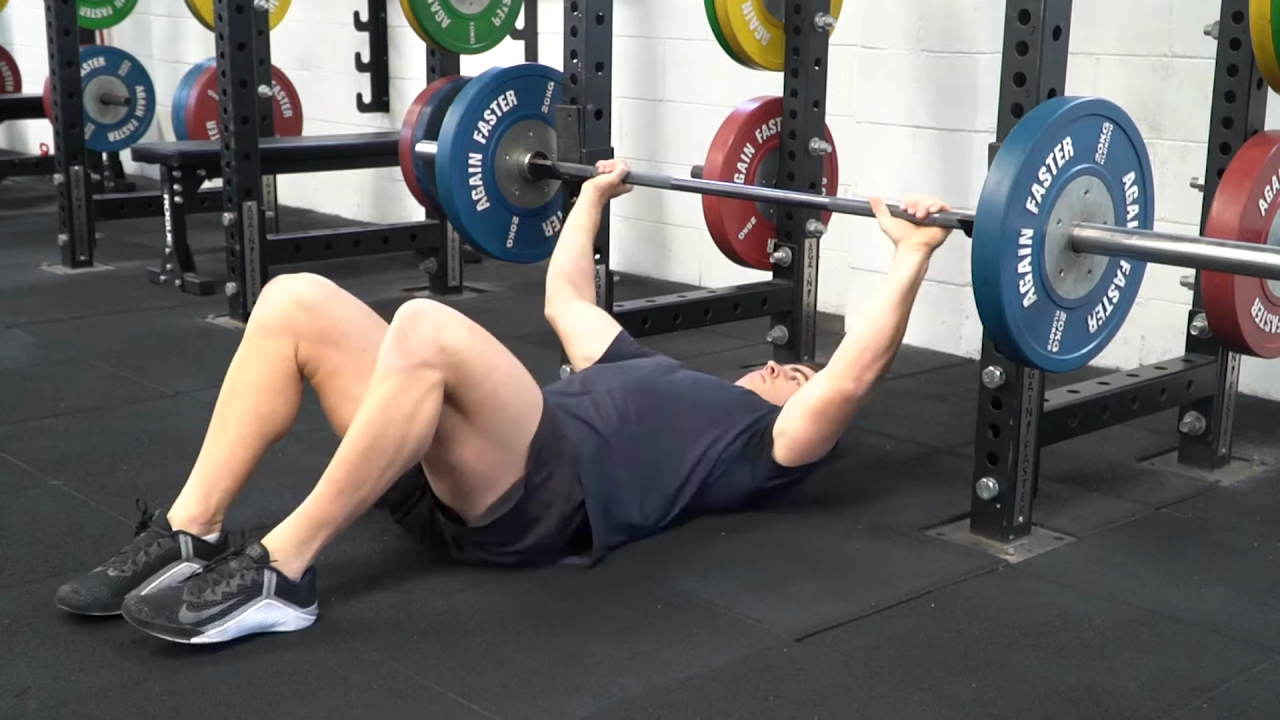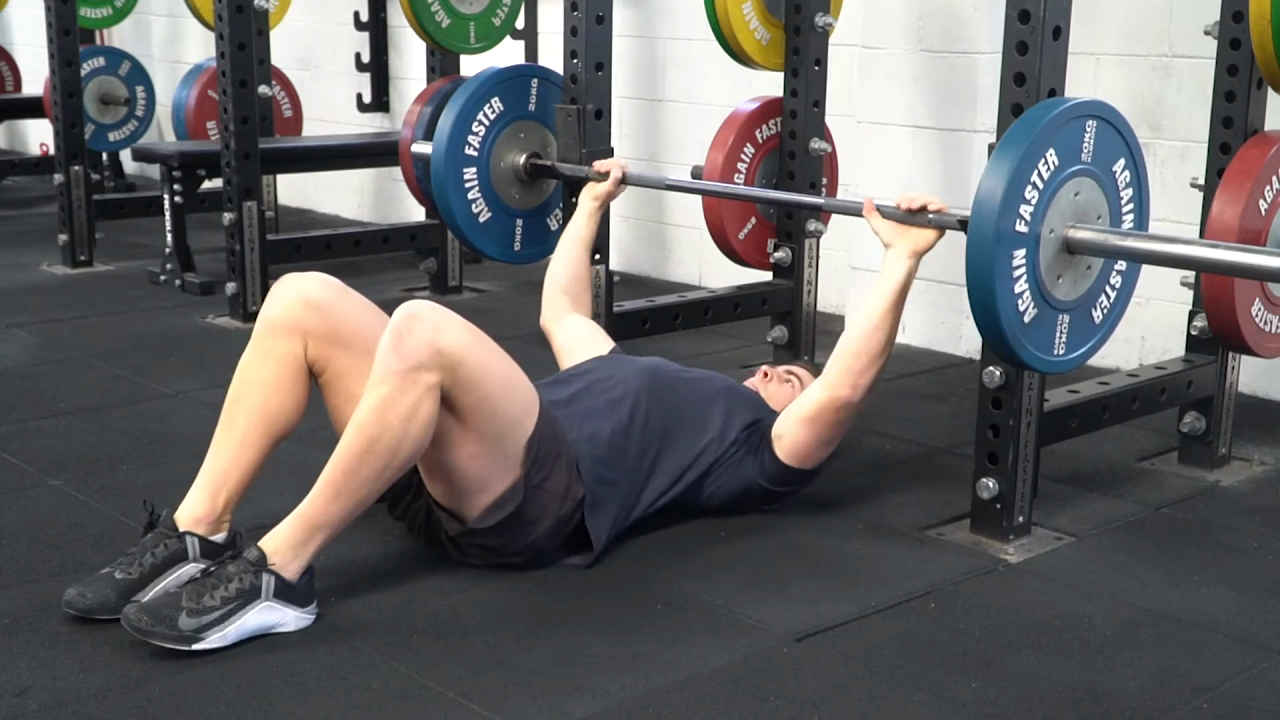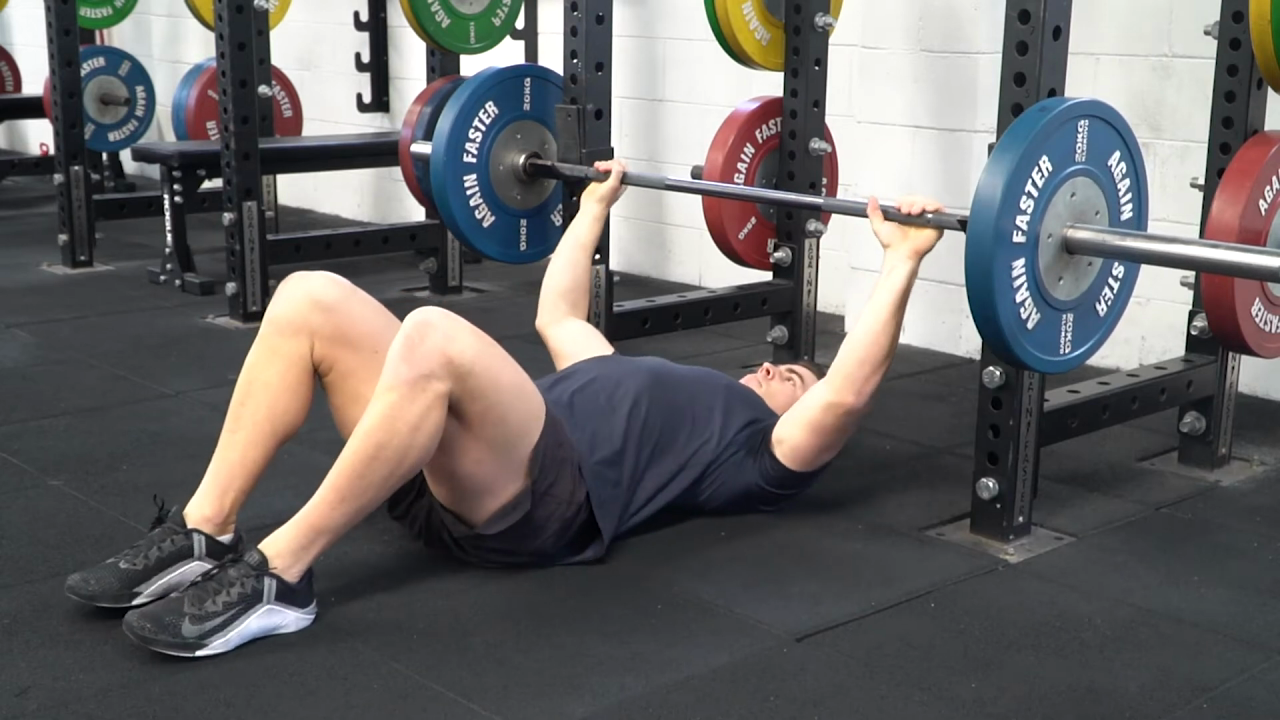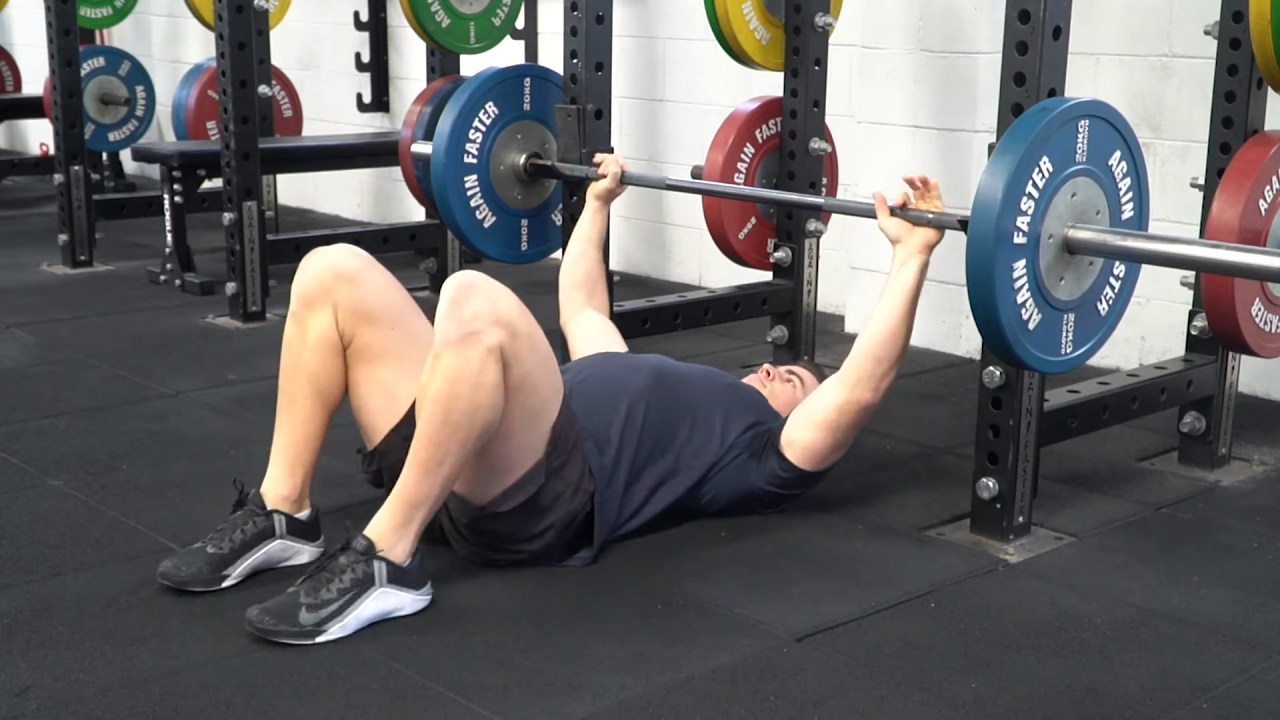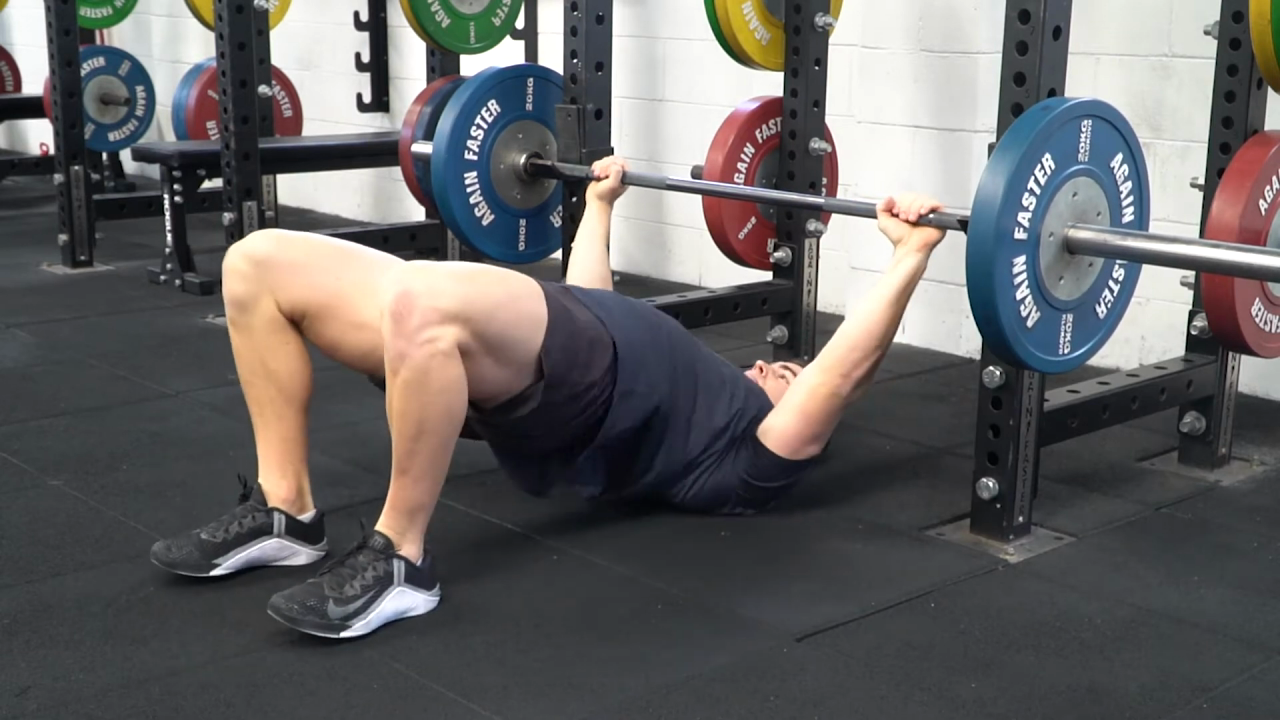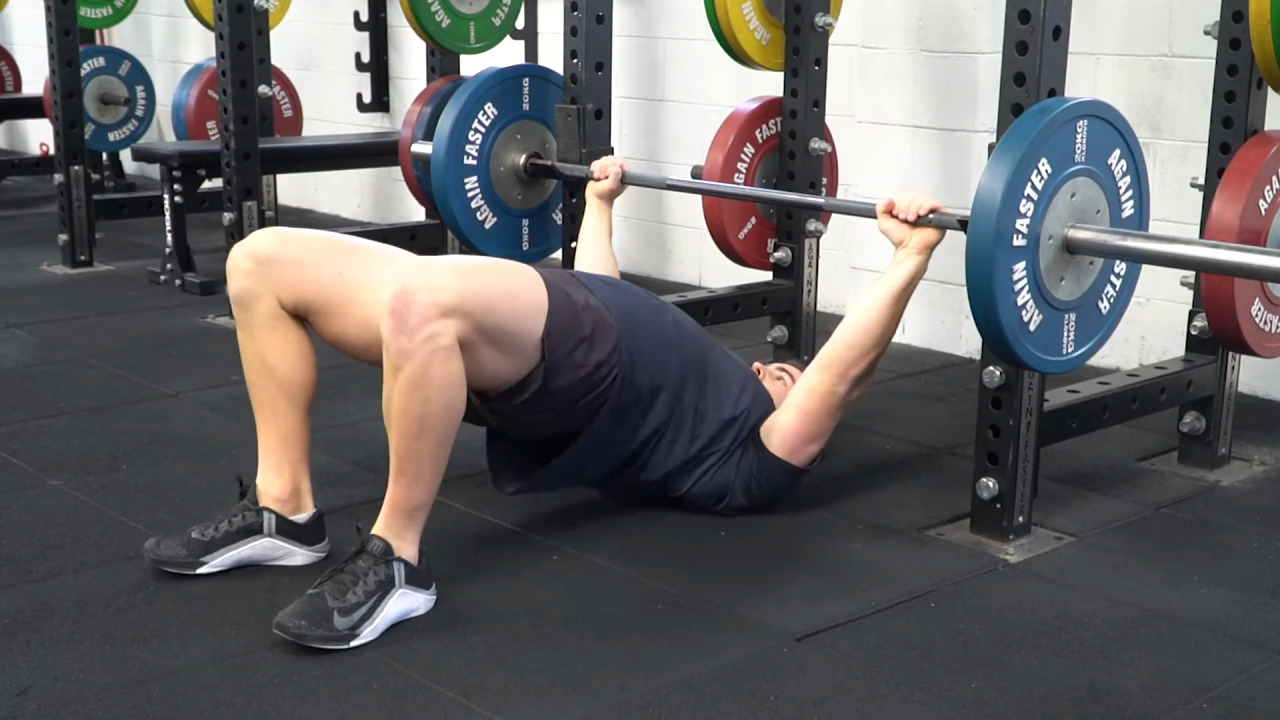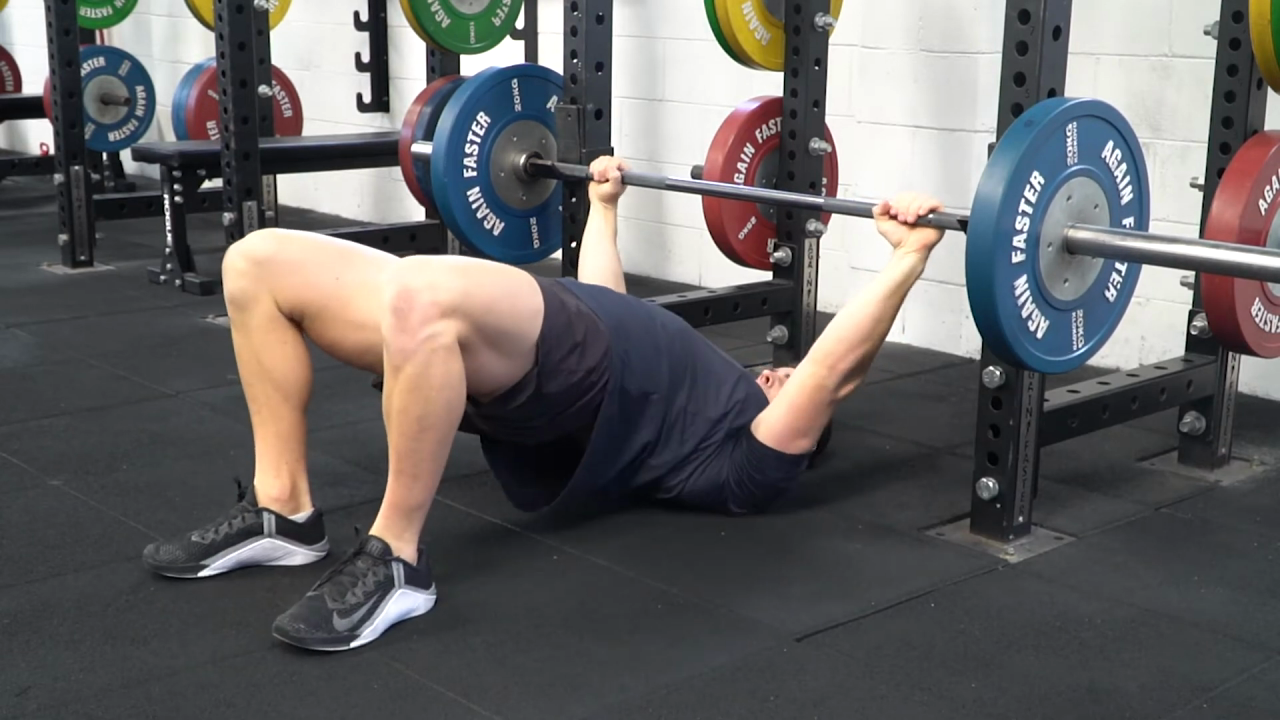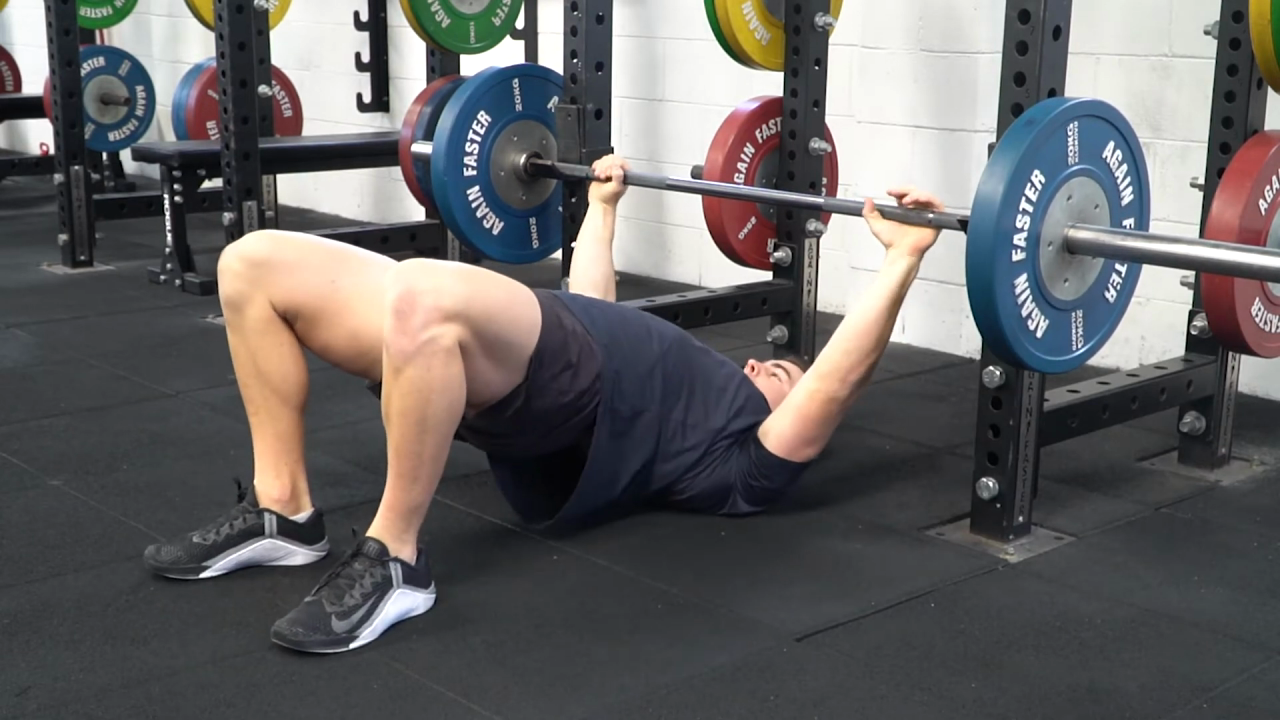
dt=0.5s
person 1, frame 1
left shoulder: (766, 448)
right shoulder: (651, 375)
left elbow: (851, 377)
right elbow: (565, 302)
left wrist: (912, 256)
right wrist: (591, 200)
left hip: (540, 493)
right hip: (443, 475)
left knee: (427, 323)
right knee: (297, 300)
left ankle: (278, 572)
right ankle: (187, 536)
person 1, frame 2
left shoulder: (765, 451)
right shoulder: (646, 381)
left elbow: (847, 387)
right elbow: (563, 314)
left wrist: (902, 257)
right wrist: (590, 207)
left hip: (537, 492)
right hip: (446, 476)
left knee: (424, 326)
right knee: (304, 298)
left ankle: (275, 574)
right ankle: (197, 534)
person 1, frame 3
left shoulder: (765, 452)
right shoulder: (643, 383)
left elbow: (848, 392)
right elbow: (557, 315)
left wrist: (901, 261)
right wrist: (594, 207)
left hip: (544, 492)
right hip: (447, 475)
left knee: (434, 335)
right knee: (312, 299)
left ankle: (275, 574)
right ankle: (203, 535)
person 1, frame 4
left shoulder: (766, 453)
right shoulder: (658, 388)
left elbow: (862, 385)
right elbow: (580, 310)
left wrist: (912, 254)
right wrist: (597, 204)
left hip: (540, 490)
right hip: (451, 461)
left knee: (476, 297)
right knee: (335, 272)
left ankle: (384, 558)
right ankle: (281, 516)
person 1, frame 5
right shoulder: (691, 391)
left elbow: (845, 372)
right elbow: (589, 296)
left wrist: (910, 257)
right wrist: (599, 205)
left knee: (420, 305)
right knee: (256, 266)
left ankle: (398, 559)
right ankle: (284, 516)
person 1, frame 6
right shoulder: (698, 392)
left elbow: (843, 369)
right elbow: (597, 295)
left wrist: (912, 256)
right wrist: (599, 202)
left knee: (418, 298)
right knee: (263, 261)
left ankle: (394, 560)
right ankle: (282, 512)
person 1, frame 7
left shoulder: (751, 459)
right shoulder: (702, 388)
left elbow: (835, 364)
right elbow: (601, 303)
left wrist: (909, 255)
right wrist: (604, 206)
right hip: (489, 349)
left knee: (418, 297)
right knee: (257, 264)
left ankle: (393, 560)
right ankle: (283, 514)
person 1, frame 8
left shoulder: (750, 459)
right shoulder: (685, 386)
left elbow: (840, 377)
right elbow: (589, 306)
left wrist: (905, 256)
right wrist: (603, 205)
left hip: (565, 376)
right hip: (452, 344)
left knee: (421, 297)
right knee: (253, 265)
left ankle: (392, 560)
right ankle: (282, 513)
